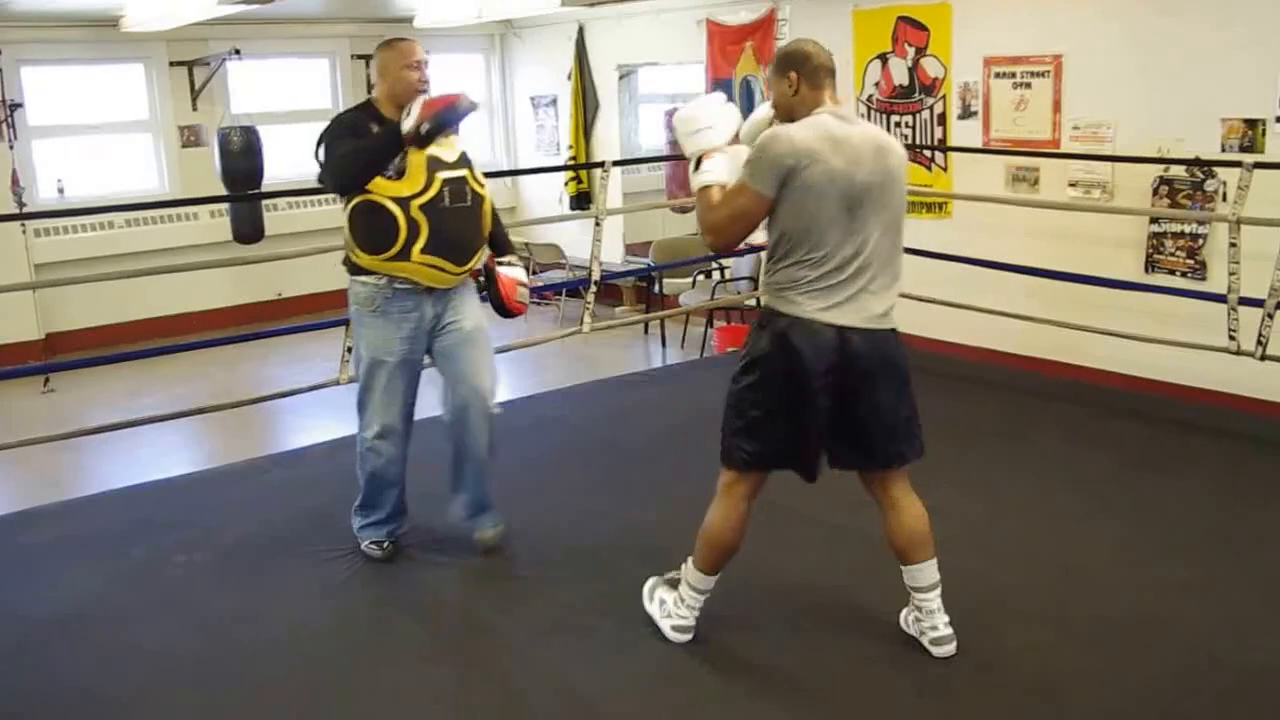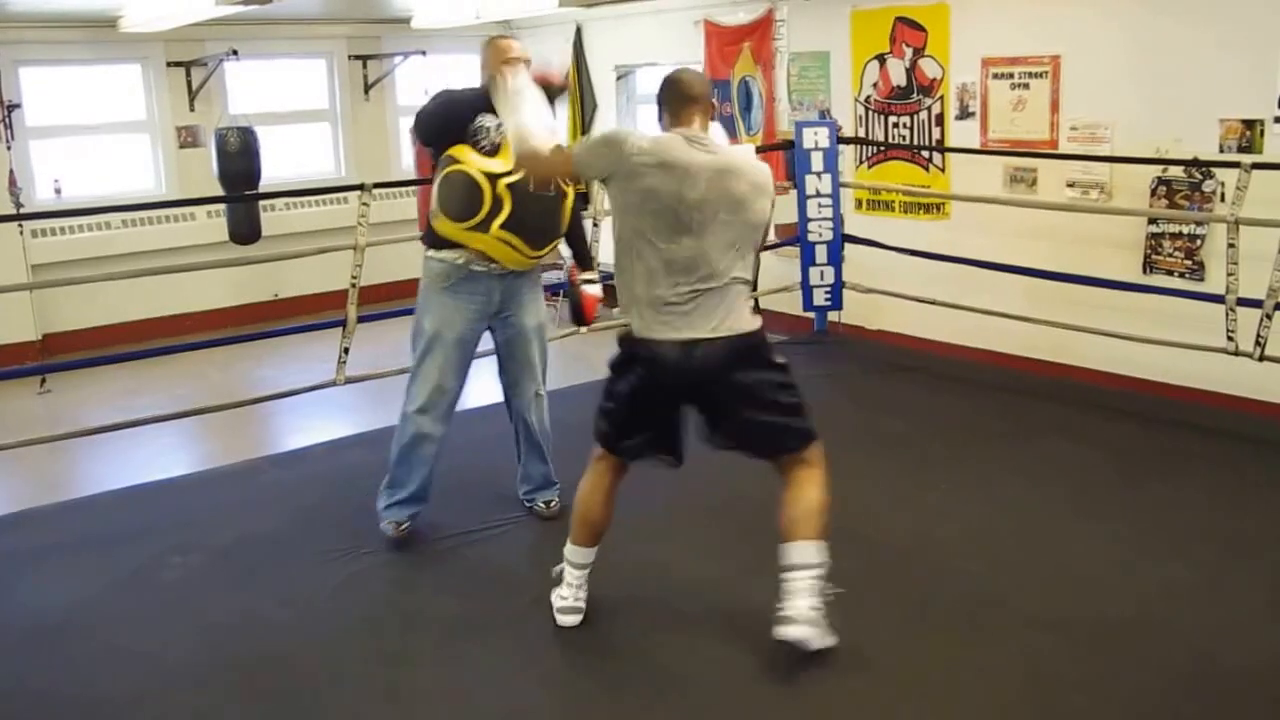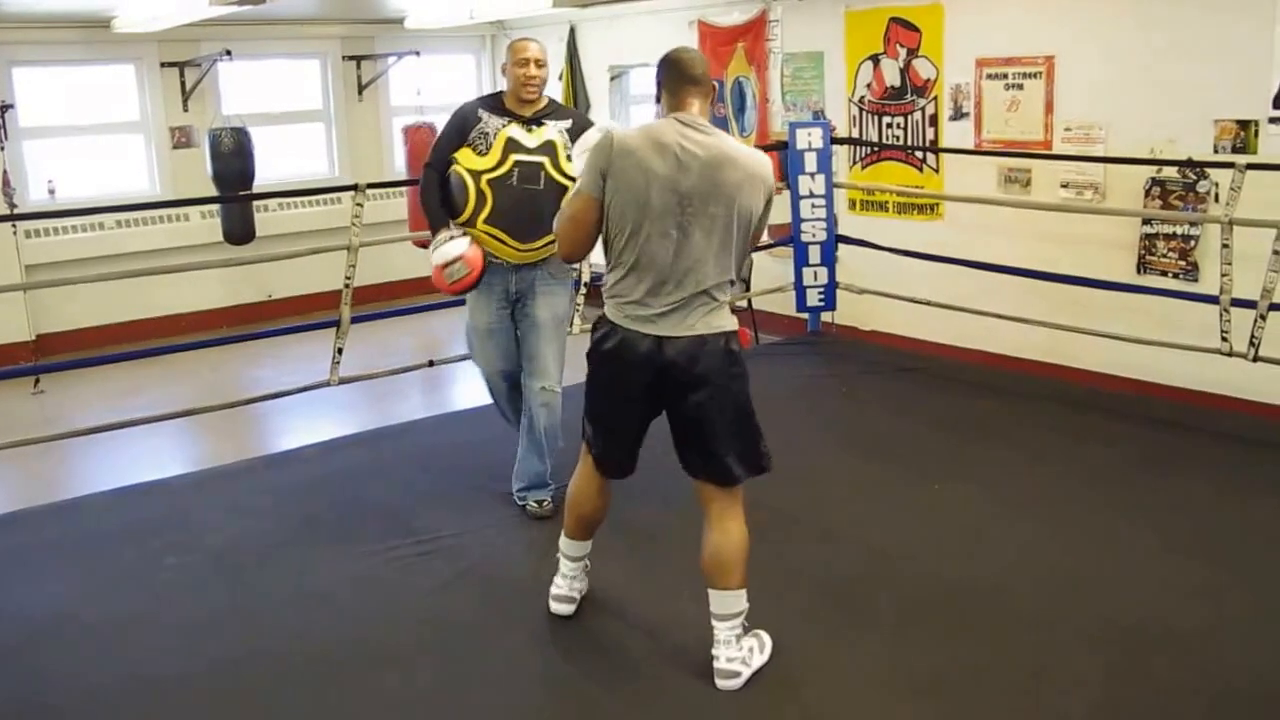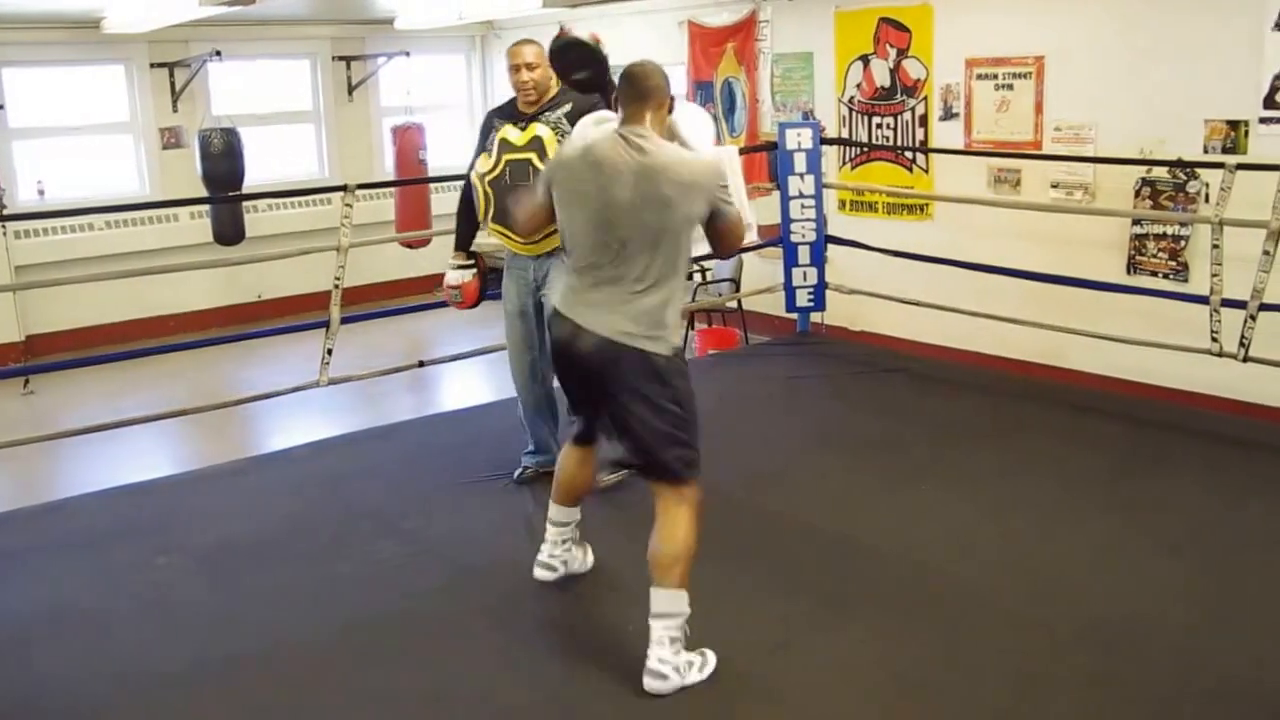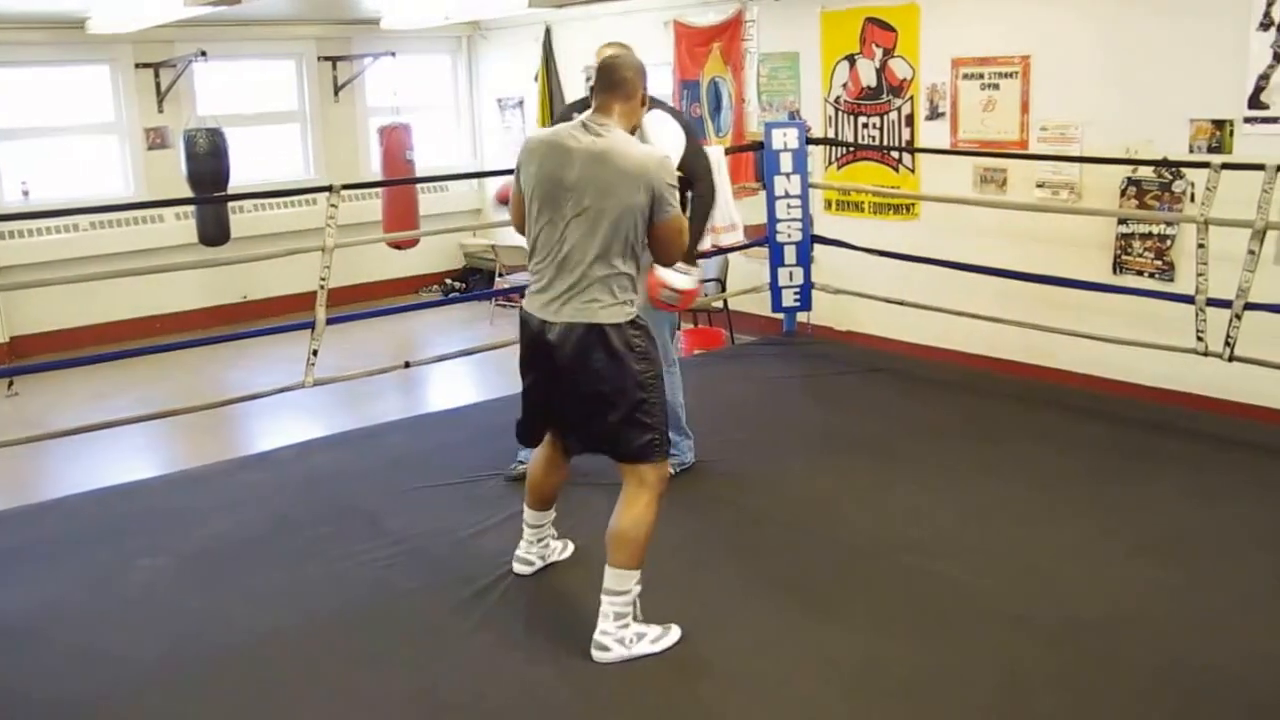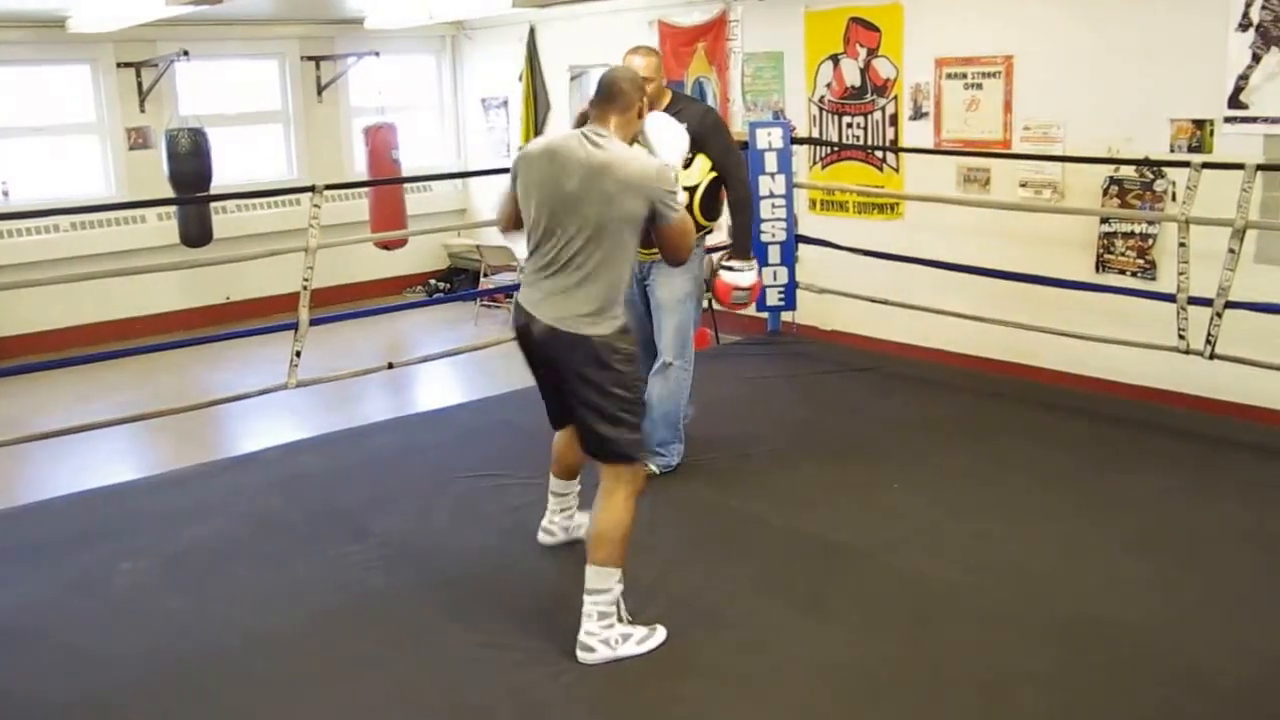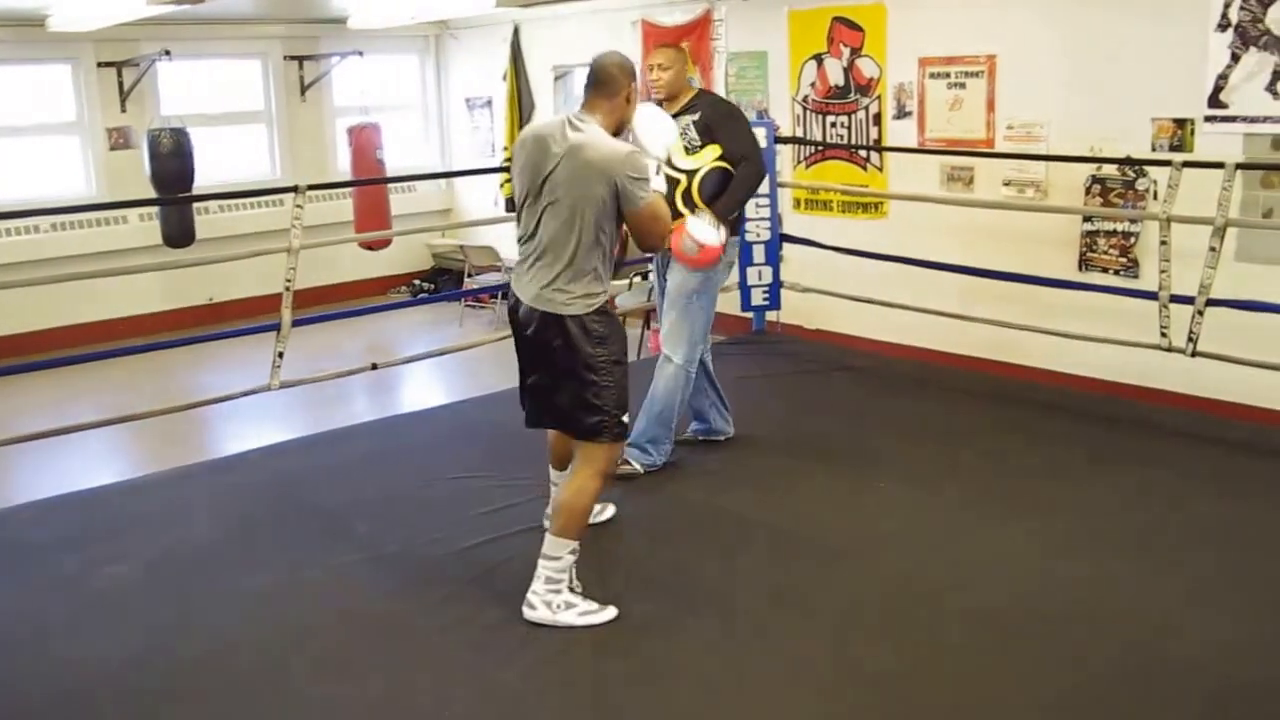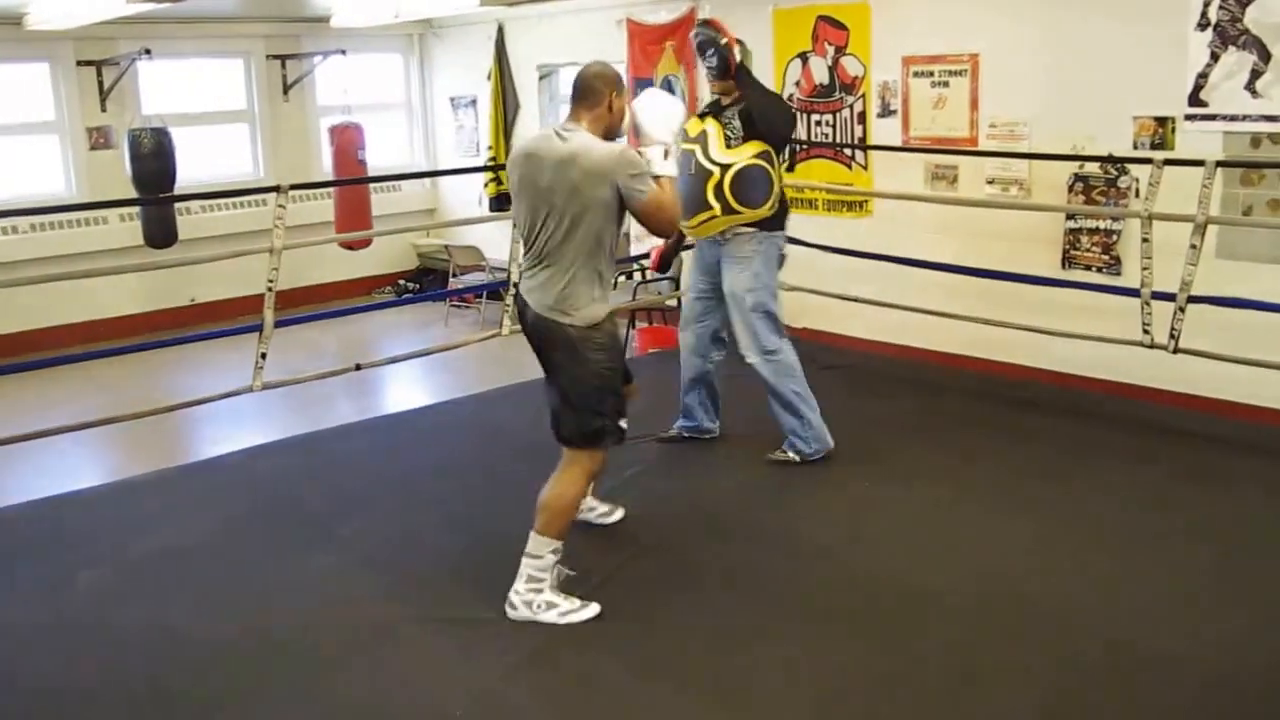
dt=0.5s
person 1, frame 1
left shoulder: (784, 143)
right shoulder: (889, 147)
left elbow: (721, 234)
left wrist: (709, 163)
left hip: (797, 333)
right hip: (874, 338)
left knee: (739, 481)
right knee: (890, 481)
left ankle: (684, 608)
right ankle: (931, 617)
person 1, frame 2
left shoulder: (625, 151)
right shoulder: (756, 172)
left elbow: (533, 160)
left hip: (651, 347)
right hip: (734, 346)
left knee: (607, 462)
right knee: (804, 463)
left ankle: (572, 591)
right ankle: (801, 609)
person 1, frame 3
left shoulder: (615, 148)
right shoulder: (755, 167)
left elbow: (569, 247)
left wrist: (582, 187)
left hip: (624, 338)
right hip: (706, 346)
left knee: (595, 463)
right knee: (723, 498)
left ankle: (568, 582)
right ankle: (730, 648)
person 1, frame 4
left shoulder: (570, 160)
right shoulder: (699, 171)
left elbow: (527, 218)
right elbow: (730, 244)
left hip: (572, 332)
right hip: (641, 350)
left knee: (586, 433)
right knee: (677, 494)
left ankle: (555, 550)
right ankle: (666, 653)
person 1, frame 5
left shoulder: (536, 146)
right shoulder: (649, 164)
right elbow: (671, 252)
left hip: (539, 320)
right hip: (604, 331)
left knee: (555, 438)
right knee: (647, 475)
left ankle: (534, 546)
right ankle: (615, 626)
person 1, frame 6
left shoulder: (542, 154)
right shoulder: (648, 174)
left elbow: (509, 222)
right elbow: (681, 251)
left hip: (533, 319)
right hip: (589, 335)
left knee: (578, 417)
right knee: (624, 474)
left ankle: (560, 517)
right ankle: (601, 626)
person 1, frame 7
left shoulder: (531, 138)
right shoulder: (622, 159)
right elbow: (653, 239)
right wrist: (653, 171)
left hip: (526, 301)
right hip: (576, 315)
left knee: (567, 413)
right knee: (598, 453)
left ankle: (567, 504)
right ankle: (550, 590)
person 1, frame 8
left shoulder: (528, 151)
right shoulder: (614, 162)
right elbow: (666, 222)
right wrist: (660, 153)
left hip: (543, 306)
right hip: (574, 321)
left knee: (618, 391)
right knee: (583, 454)
left ankle: (581, 503)
right ankle: (532, 587)
person 2, frame 1
left shoulder: (442, 122)
right shoulder: (352, 127)
left elbow: (475, 192)
right elbow: (337, 176)
left wrist: (503, 254)
right wrist: (404, 134)
left hip: (455, 292)
right hip: (387, 299)
left knee: (475, 401)
right knee: (384, 422)
left ankle: (475, 509)
right ankle: (377, 522)
person 2, frame 2
right shoulder: (461, 108)
left elbow: (564, 201)
right elbow: (427, 128)
left wrist: (584, 265)
left hip: (522, 279)
right hip: (458, 276)
left knee: (529, 390)
right knee: (432, 392)
left ankle: (539, 485)
right ankle: (400, 503)
person 2, frame 3
left shoulder: (572, 124)
right shoulder: (472, 116)
right elbow: (433, 173)
right wrist: (442, 230)
left hip: (548, 271)
right hip: (488, 268)
left knee: (544, 381)
right knee: (496, 368)
left ankle: (533, 483)
right ankle: (528, 440)
person 2, frame 4
left shoulder: (577, 109)
right shoulder: (495, 121)
right elbow: (475, 185)
right wrist: (462, 254)
right hip: (518, 261)
right knee: (525, 362)
right ankle: (543, 450)
person 2, frame 5
left shoulder: (665, 120)
right shoulder: (574, 116)
left elbow: (702, 186)
left wrist: (685, 253)
left knee: (656, 358)
left ankle: (677, 449)
person 2, frame 6
left shoulder: (697, 119)
left elbow: (737, 181)
left wrist: (740, 251)
left knee: (671, 354)
right knee: (643, 349)
left ankle: (661, 450)
right ankle: (663, 417)
person 2, frame 7
left shoulder: (714, 112)
left elbow: (752, 168)
left wrist: (719, 216)
right hip: (666, 246)
left knee: (677, 349)
right knee: (687, 343)
left ankle: (647, 449)
right ankle: (713, 422)
person 2, frame 8
left shoulder: (758, 103)
right shoulder: (711, 113)
left elbow: (782, 132)
left wrist: (739, 76)
right wrist: (676, 231)
left hip: (751, 241)
right hip: (711, 240)
left knee: (762, 346)
right knee: (696, 334)
left ankle: (809, 439)
right ankle: (697, 419)
